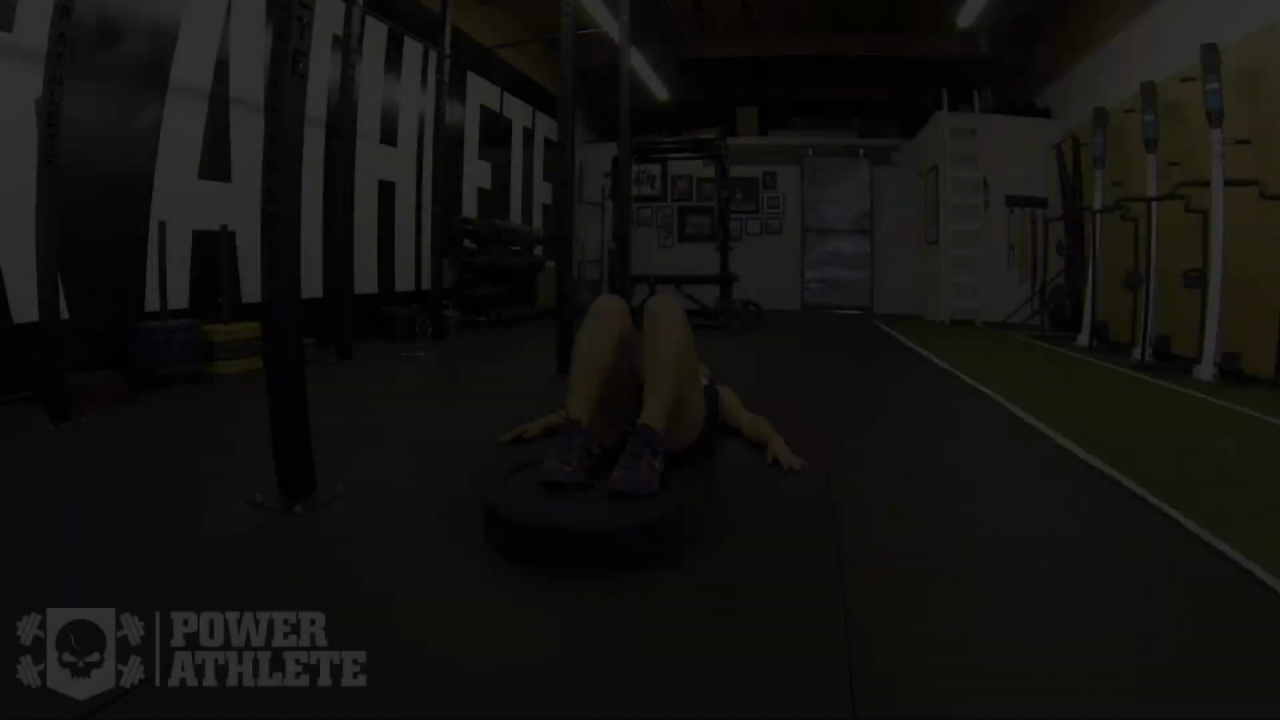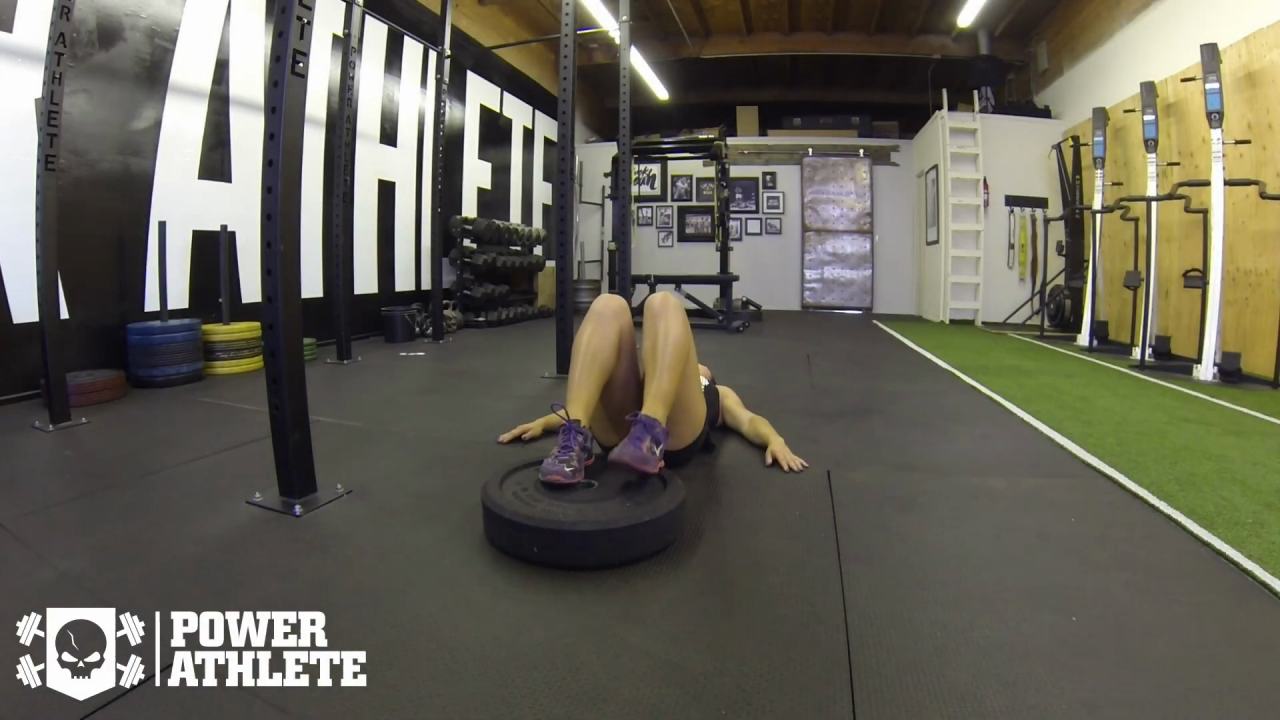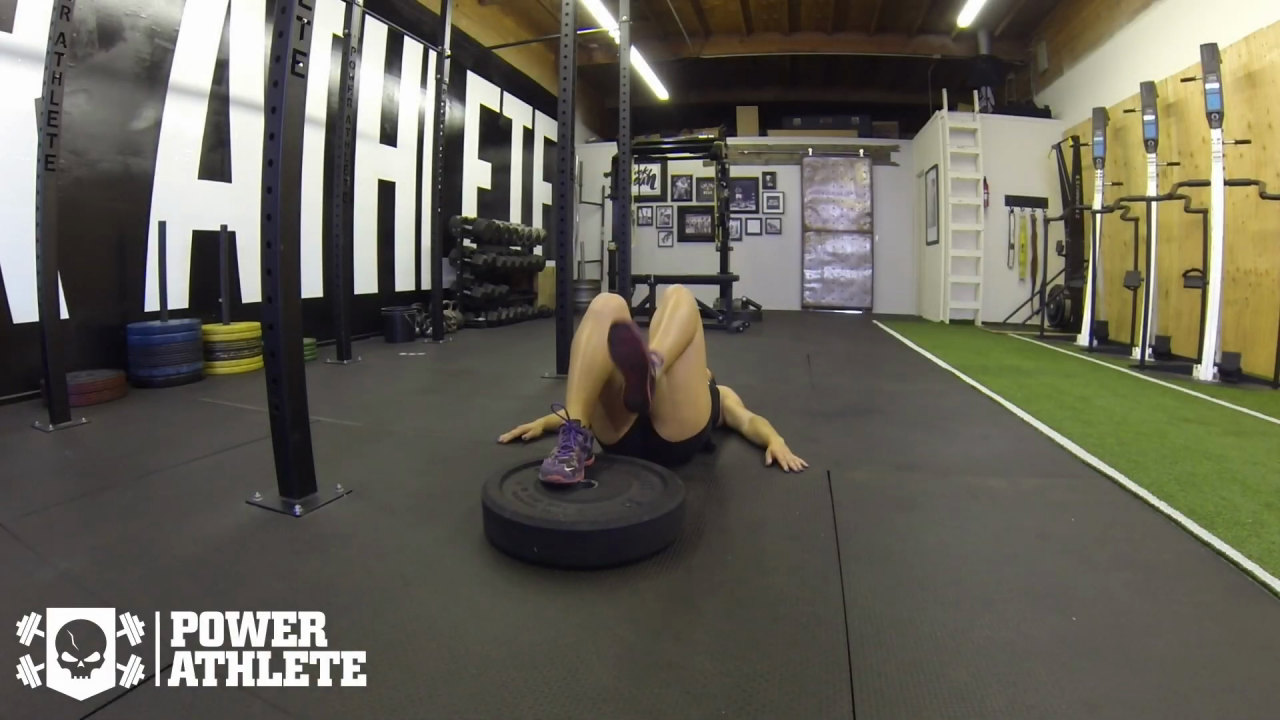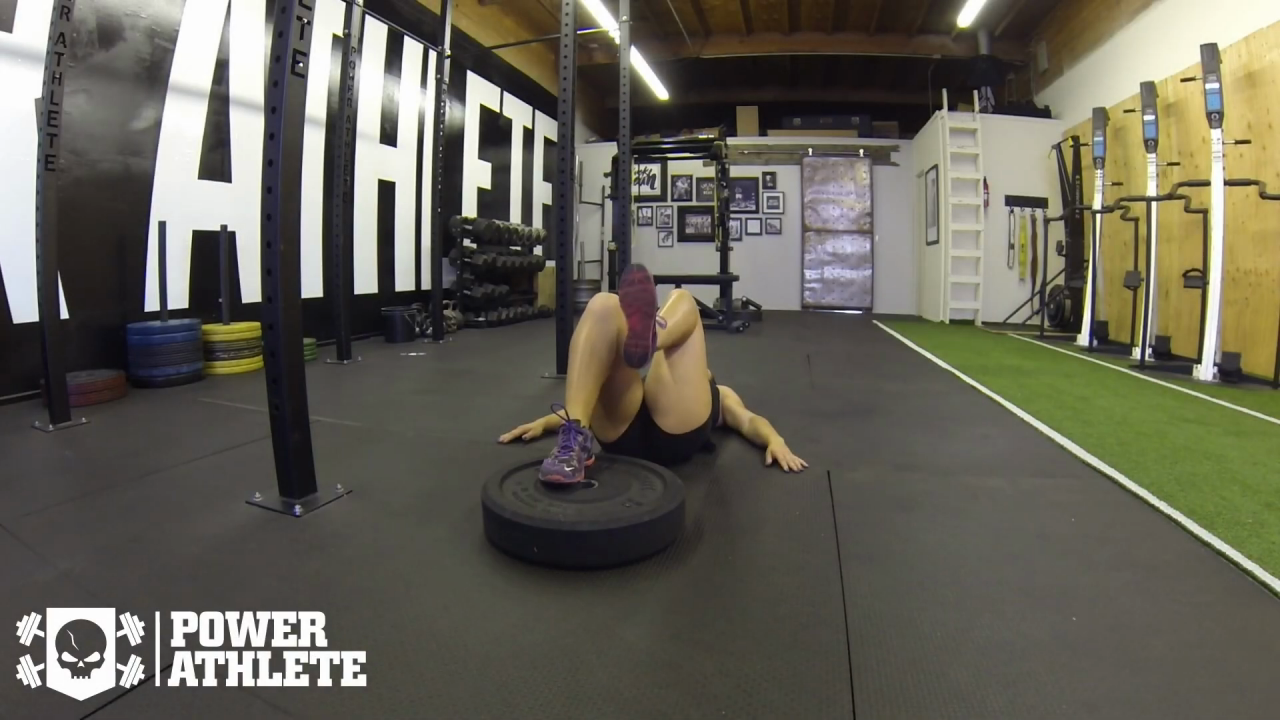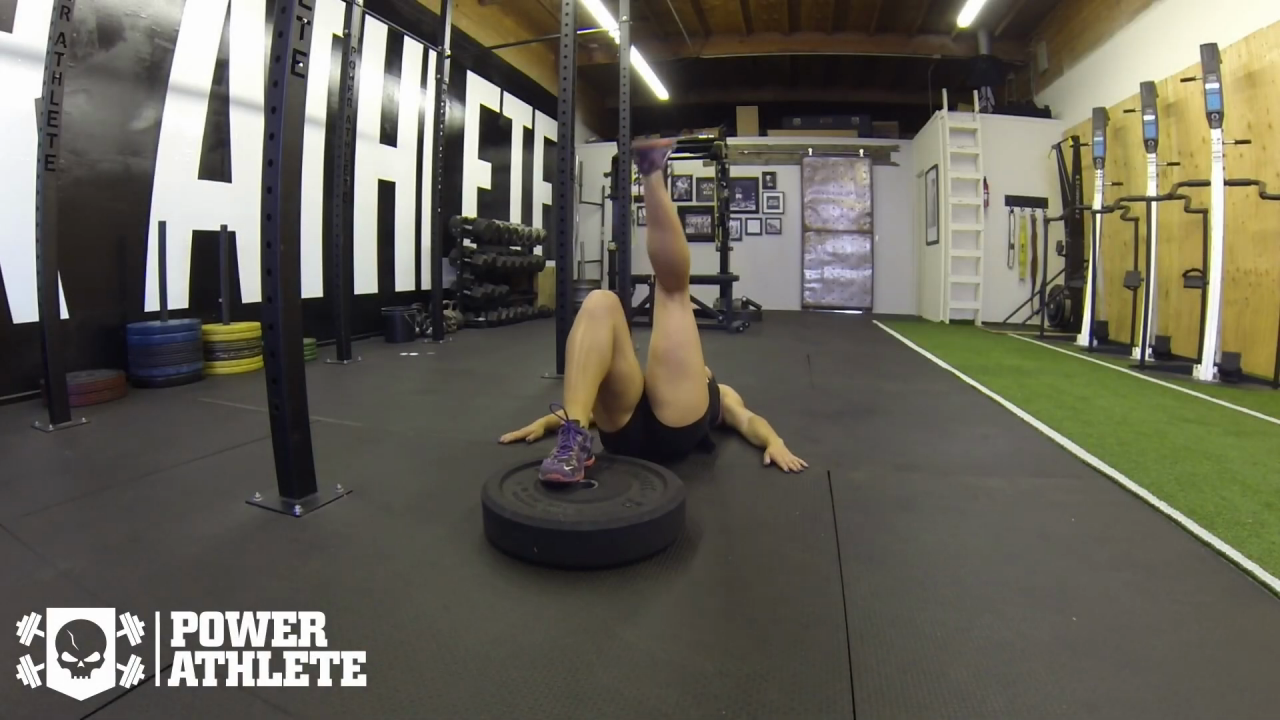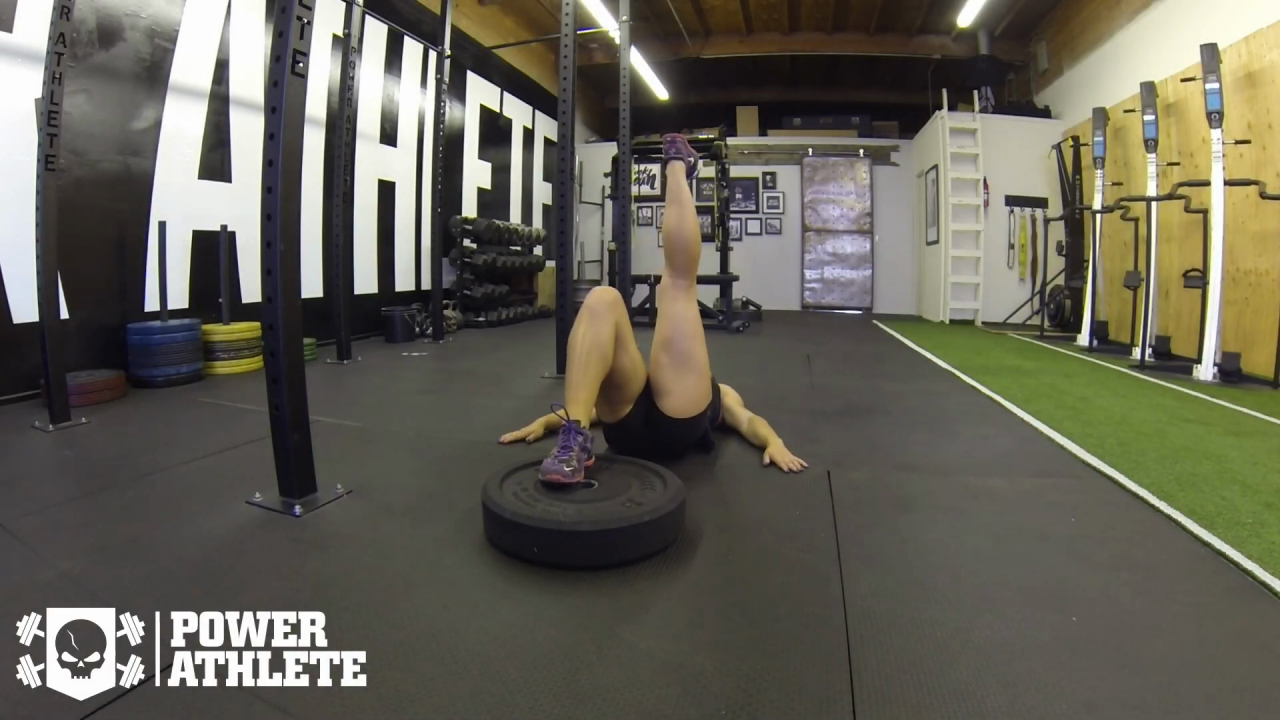
dt=0.4s
person 1, frame 1
left shoulder: (717, 394)
right shoulder: (639, 388)
left elbow: (748, 420)
right elbow: (599, 403)
left wrist: (774, 440)
right wrist: (544, 422)
left hip: (674, 431)
right hip: (620, 426)
left knee: (663, 308)
right knee: (608, 307)
left ankle: (648, 445)
right ankle: (575, 440)
person 1, frame 2
left shoulder: (719, 394)
left elbow: (747, 420)
right elbow: (601, 404)
left wrist: (775, 440)
right wrist: (543, 422)
left hip: (676, 435)
right hip: (619, 422)
left knee: (663, 304)
right knee: (609, 306)
left ankle: (650, 430)
right ankle: (575, 438)
person 1, frame 3
left shoulder: (720, 394)
left elbow: (748, 421)
right elbow: (596, 405)
left wrist: (775, 440)
right wrist: (544, 423)
left hip: (677, 435)
right hip: (623, 433)
left knee: (677, 296)
right knee: (607, 305)
left ankle: (647, 374)
right ankle: (575, 440)
person 1, frame 4
left shoulder: (718, 393)
right shoulder: (650, 385)
left elbow: (748, 421)
right elbow: (600, 404)
left wrist: (774, 440)
right wrist: (544, 421)
left hip: (677, 434)
right hip: (623, 432)
left knee: (681, 301)
right knee: (605, 305)
left ankle: (647, 335)
right ankle: (574, 442)
person 1, frame 5
left shoulder: (718, 393)
left elbow: (747, 420)
right elbow: (598, 399)
left wrist: (774, 442)
right wrist: (543, 422)
left hip: (677, 427)
right hip: (626, 429)
left knee: (672, 290)
right knee: (600, 302)
left ankle: (653, 173)
right ankle: (575, 438)
person 1, frame 6
left shoulder: (720, 393)
right shoulder: (633, 387)
left elbow: (747, 420)
right elbow: (597, 403)
left wrist: (773, 442)
right wrist: (544, 422)
left hip: (678, 421)
right hip: (627, 424)
left knee: (678, 283)
right knee: (601, 299)
right ankle: (574, 439)
